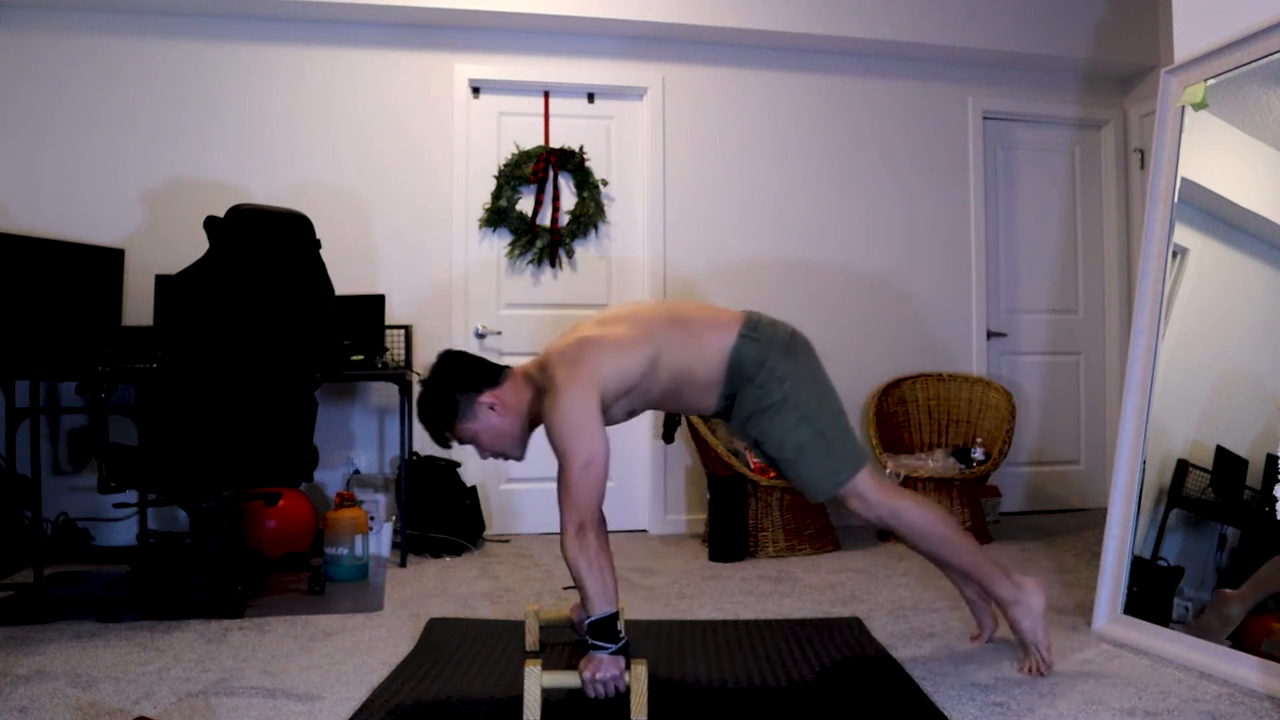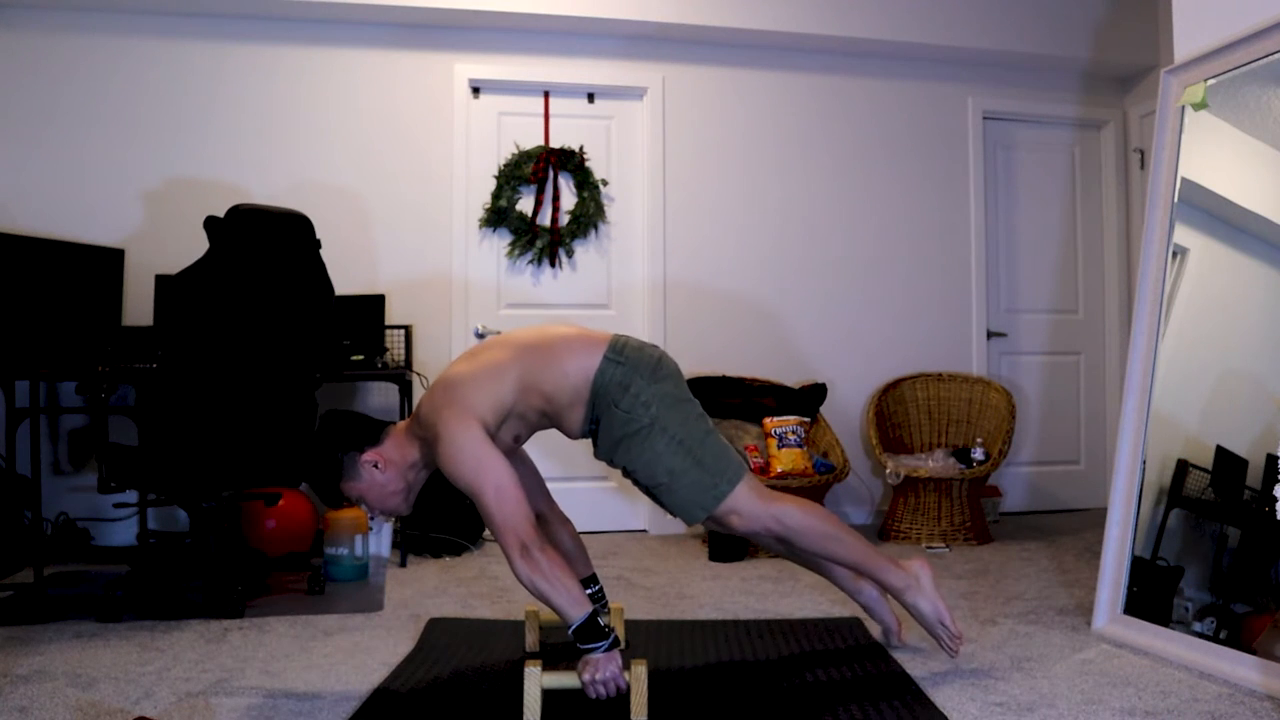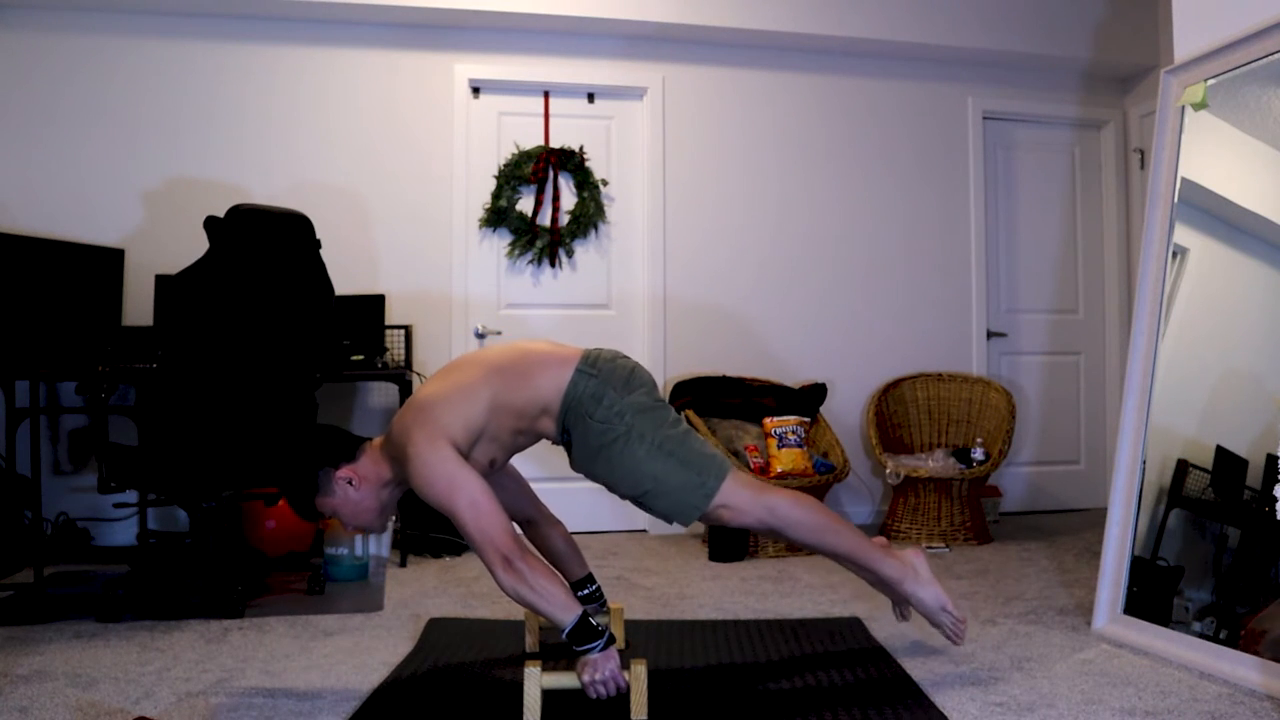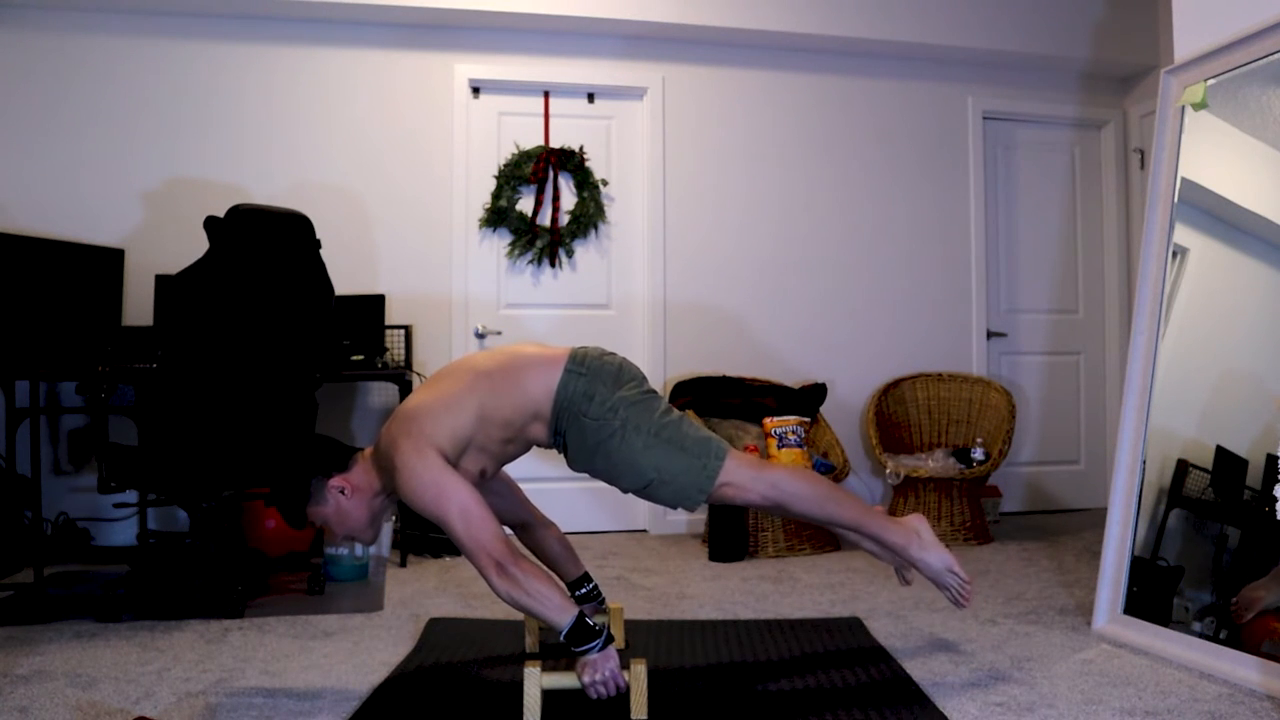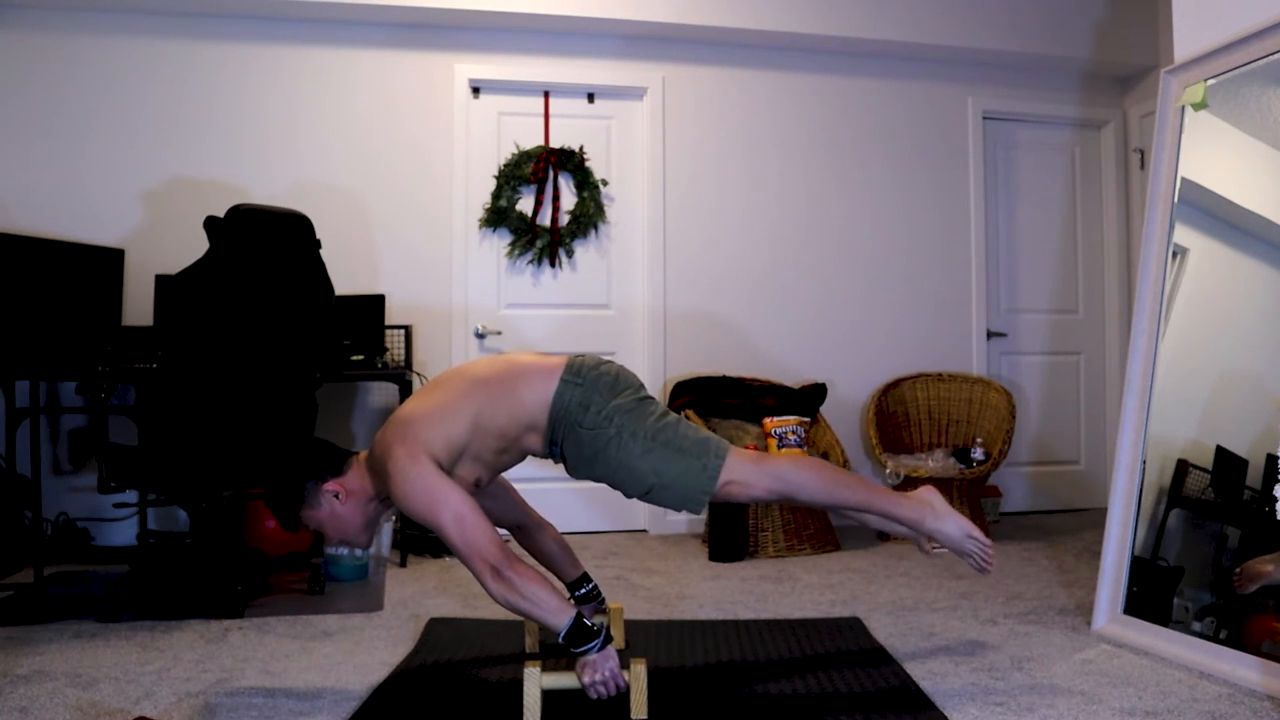
dt=1s
person 1, frame 1
left shoulder: (565, 392)
right shoulder: (552, 377)
left elbow: (581, 526)
right elbow: (588, 512)
left wrist: (606, 640)
right wrist: (596, 602)
left hip: (759, 366)
right hip: (750, 364)
left knee: (867, 495)
right knee: (858, 493)
left ankle: (1009, 591)
right ankle: (974, 586)
person 1, frame 2
left shoulder: (448, 436)
right shoulder: (460, 423)
left elbow: (525, 548)
right elbow: (544, 516)
left wrist: (594, 640)
right wrist: (593, 603)
left hip: (625, 390)
right hip: (623, 385)
left knee: (748, 510)
right knee: (733, 510)
left ankle: (899, 578)
right ankle: (860, 584)
person 1, frame 3
left shoulder: (419, 454)
right shoulder: (439, 440)
left elbow: (507, 559)
right elbow: (531, 517)
left wrist: (589, 640)
right wrist: (588, 600)
left hip: (598, 403)
right hip: (596, 394)
left knee: (742, 504)
right knee: (732, 500)
left ankle: (896, 567)
right ankle: (871, 560)
person 1, frame 4
left shoulder: (406, 463)
right shoulder: (428, 448)
left elbow: (498, 564)
right elbow: (521, 518)
left wrist: (587, 639)
right wrist: (584, 596)
left hip: (587, 401)
right hip: (588, 395)
left knee: (743, 481)
right knee: (736, 478)
left ankle: (898, 536)
right ankle: (875, 531)
person 1, frame 5
left shoulder: (400, 469)
right shoulder: (417, 450)
left elbow: (495, 568)
right elbow: (520, 520)
left wrist: (585, 641)
right wrist: (585, 597)
left hip: (585, 409)
right hip: (582, 397)
left knee: (748, 479)
right knee: (741, 474)
left ankle: (914, 508)
right ankle: (895, 519)
